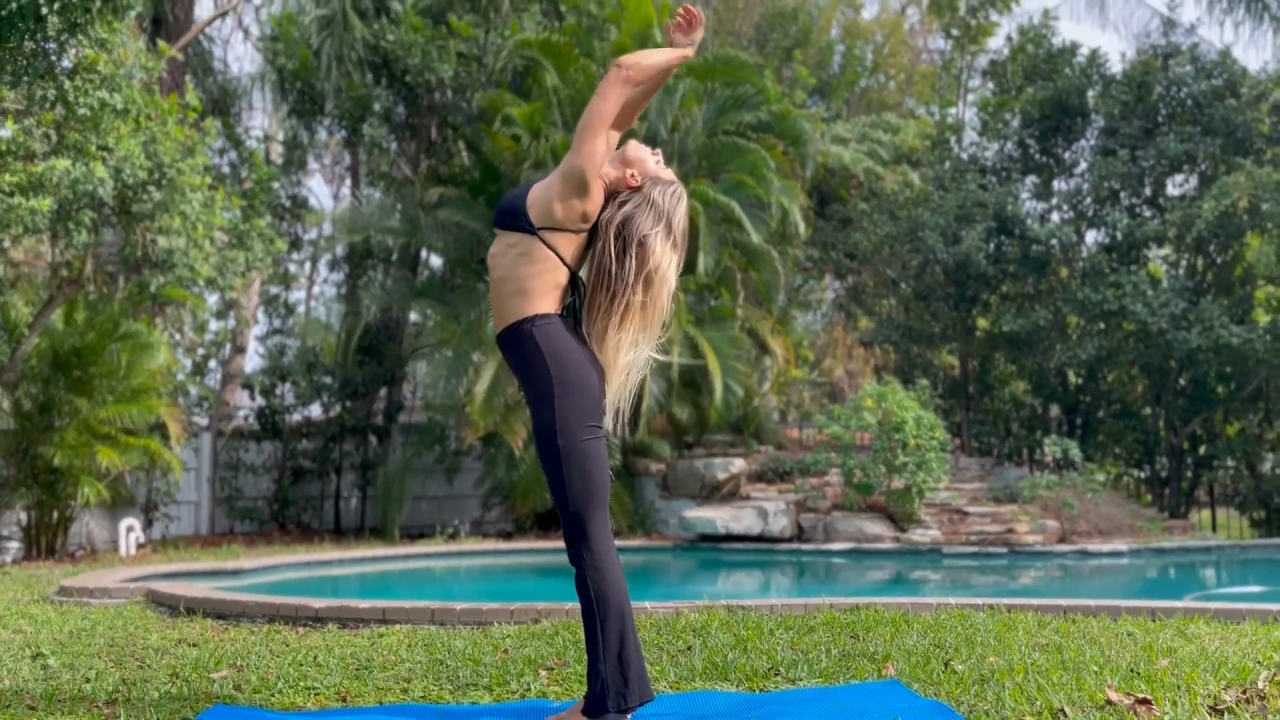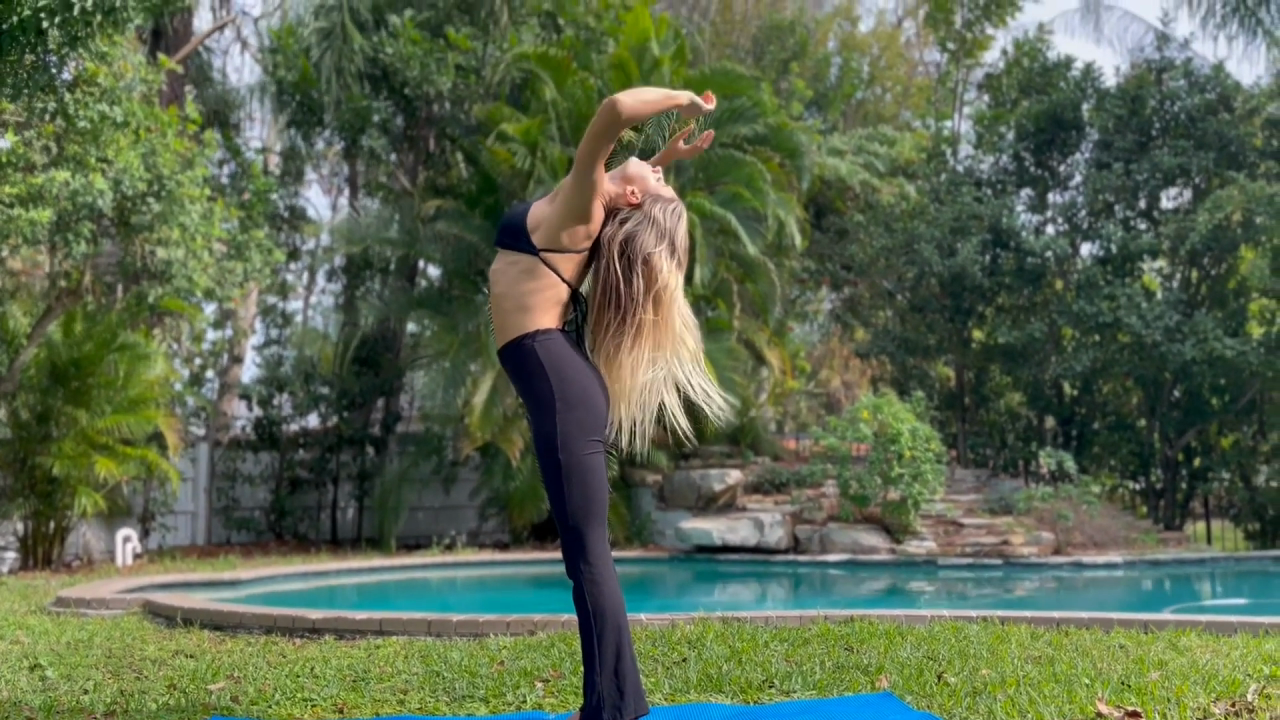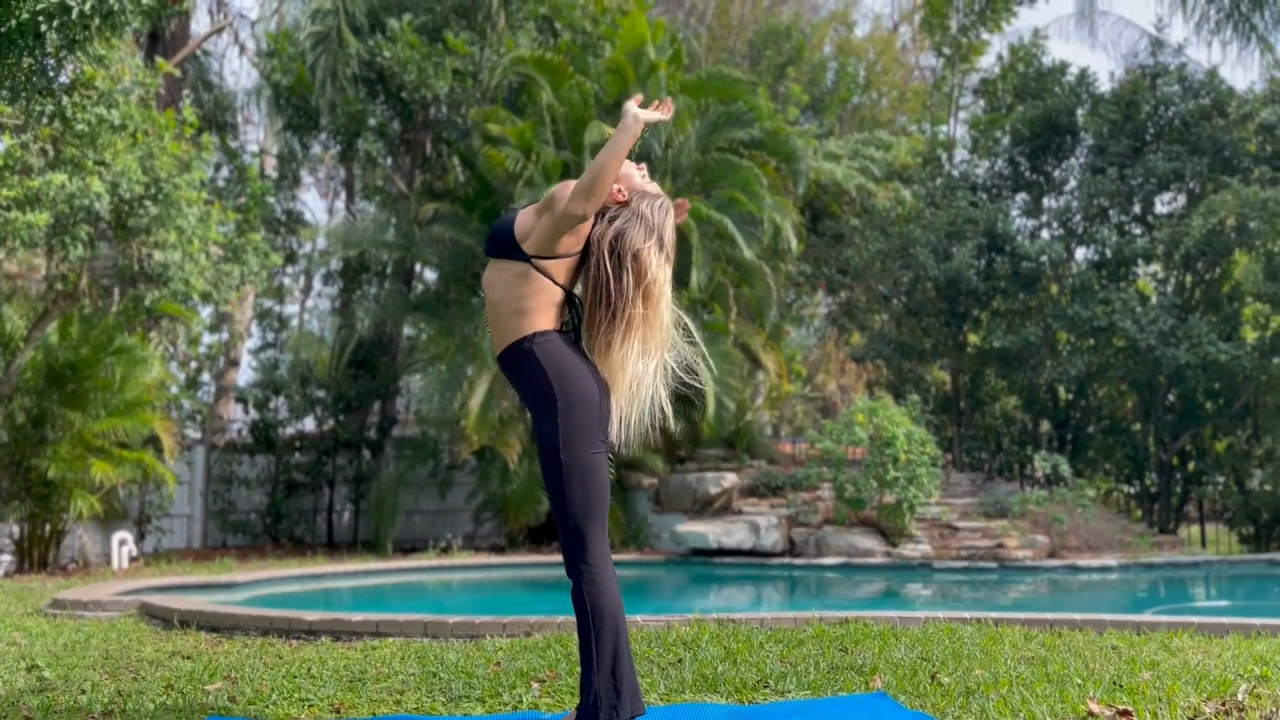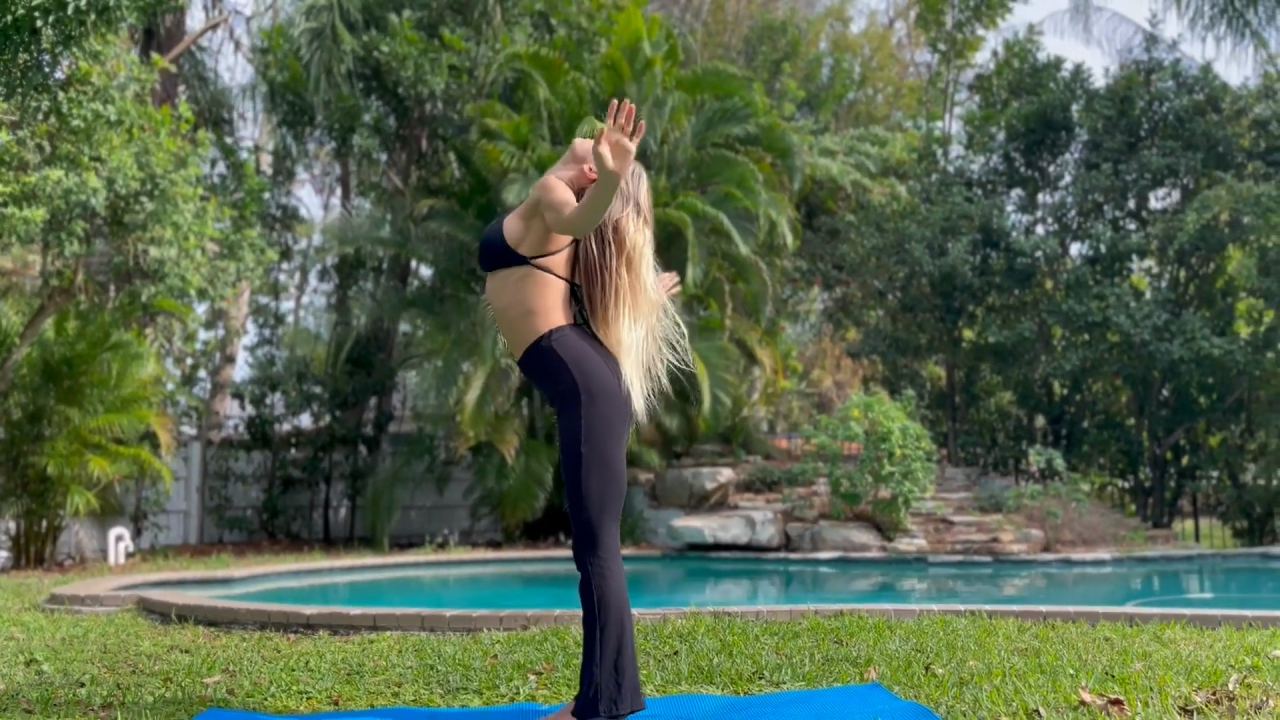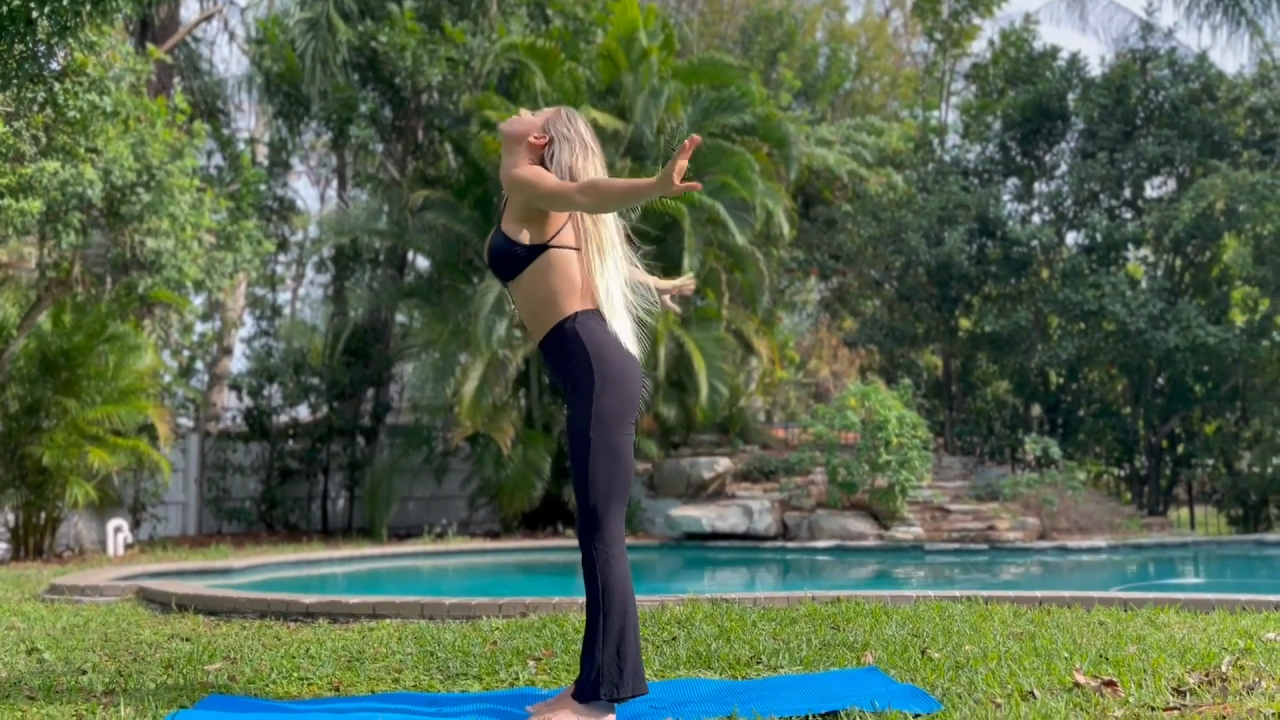
dt=0.5s
person 1, frame 1
left shoulder: (580, 185)
right shoulder: (589, 192)
left elbow: (621, 73)
right elbow: (620, 106)
left hip: (554, 367)
right hip: (558, 368)
left knee: (589, 536)
right knee: (588, 536)
person 1, frame 2
left shoulder: (582, 204)
right shoulder: (584, 210)
left elbow: (613, 110)
left wrist: (680, 99)
right wrist: (671, 155)
left hip: (558, 384)
right hip: (561, 383)
left knee: (586, 551)
right knee: (585, 550)
person 1, frame 3
left shoulder: (566, 206)
right shoulder: (578, 223)
left elbow: (580, 202)
left wrist: (632, 122)
left hip: (561, 390)
right hip: (562, 389)
left knee: (586, 553)
right knee: (584, 552)
person 1, frame 4
left shoulder: (551, 192)
right shoulder: (548, 213)
left elbow: (580, 216)
left wrist: (614, 186)
right wrist: (641, 292)
left hip: (586, 387)
right hip: (585, 388)
left knee: (597, 547)
right knee: (594, 546)
person 1, frame 5
left shoulder: (526, 179)
right shoulder: (528, 198)
left elbow: (586, 192)
right elbow: (592, 245)
left wrist: (660, 183)
right wrist: (657, 285)
left hip: (594, 369)
right hip: (590, 371)
left knee: (600, 533)
right knee: (597, 532)
